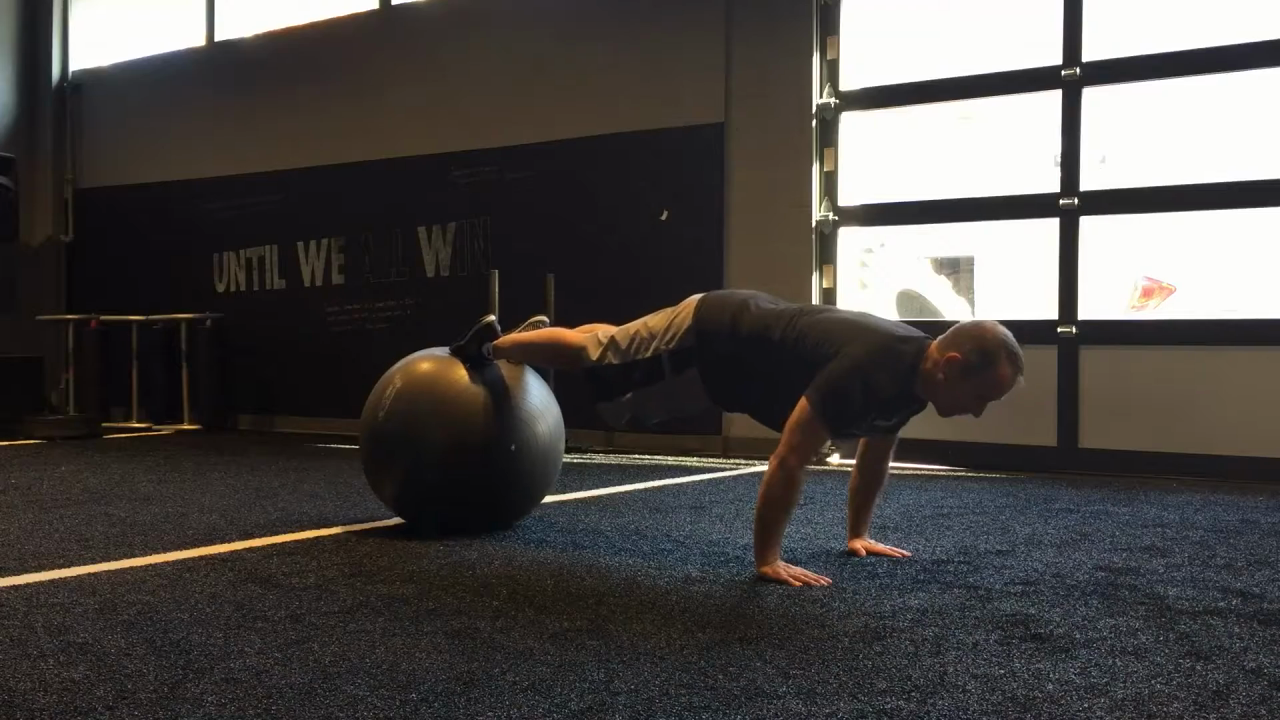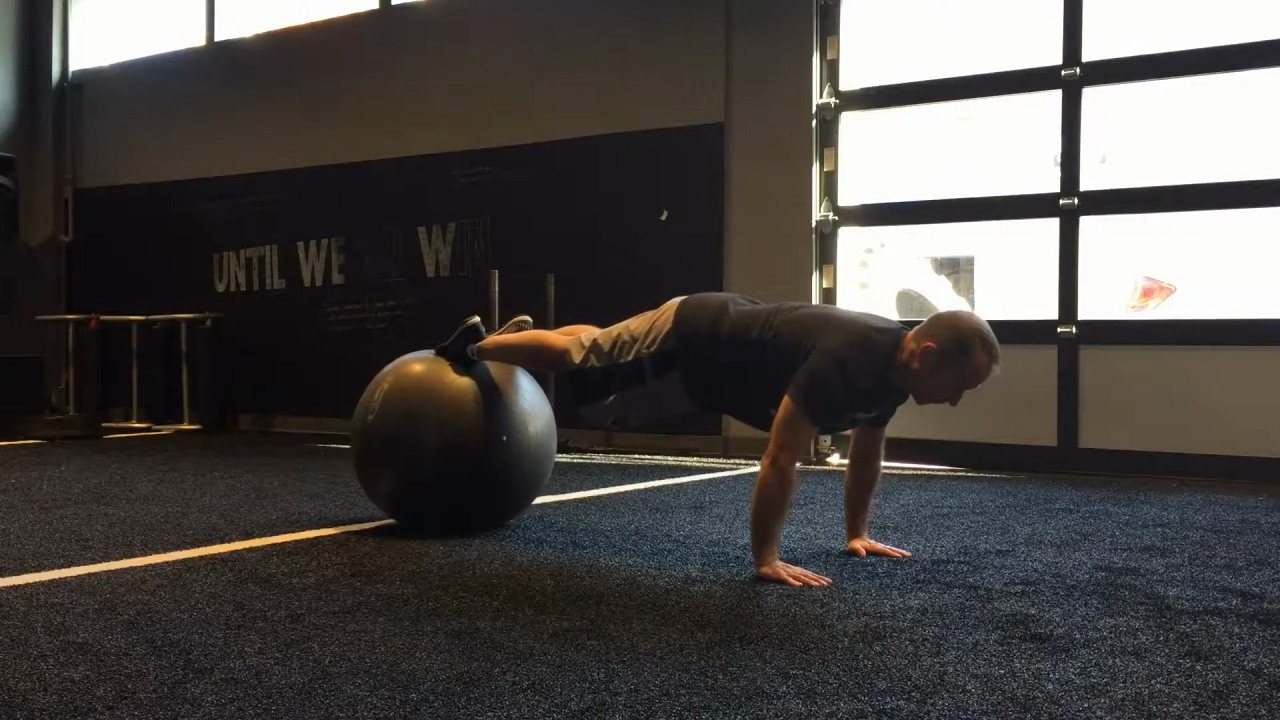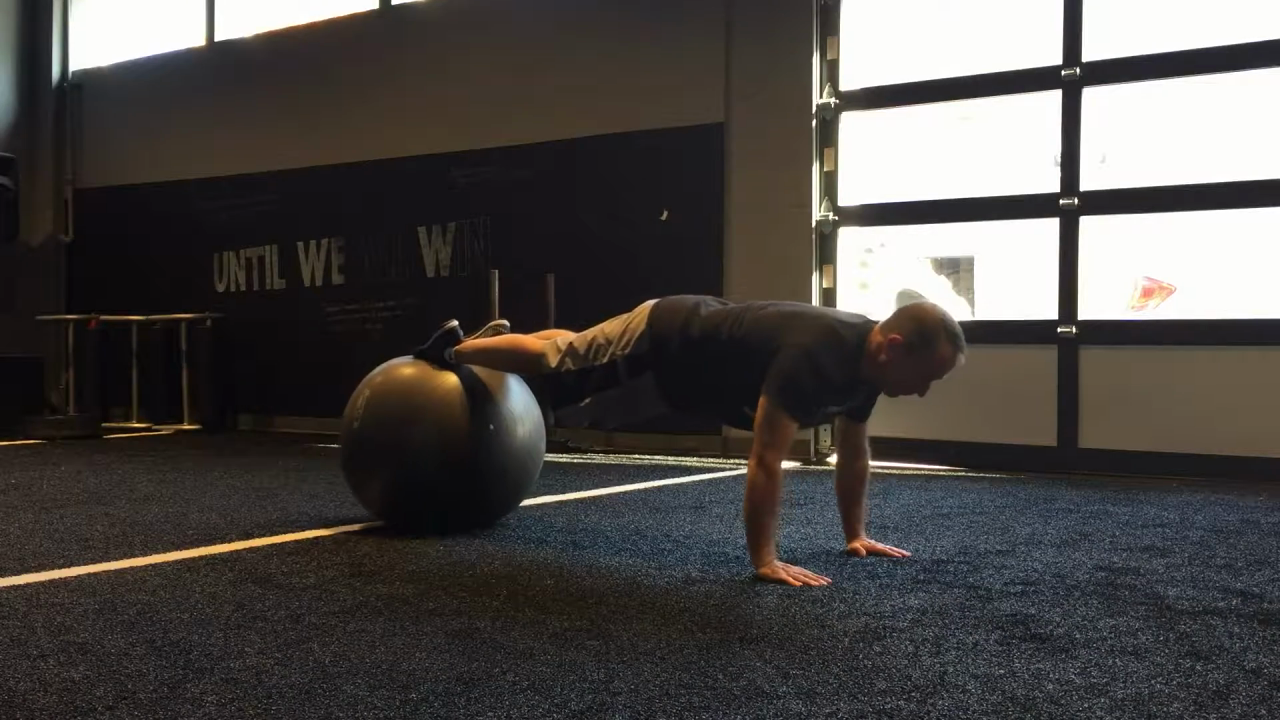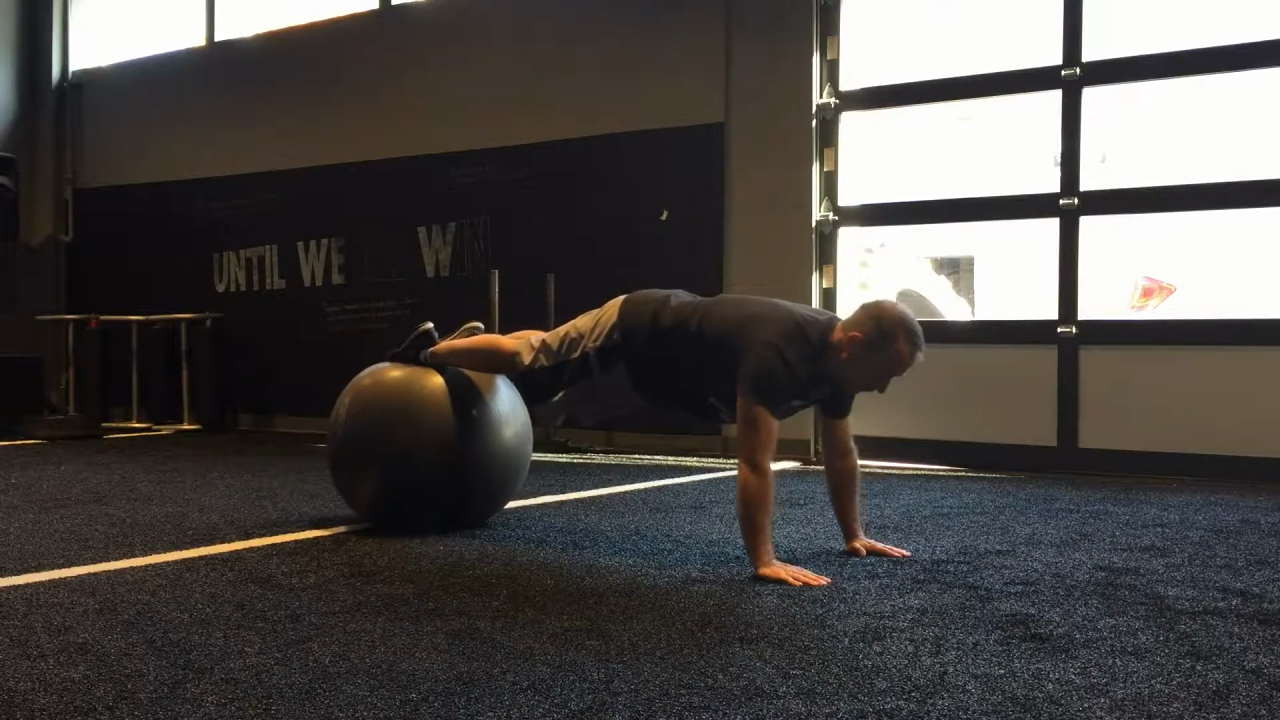
dt=0.5s
person 1, frame 1
left shoulder: (913, 374)
right shoulder: (869, 369)
left elbow: (875, 451)
right elbow: (788, 461)
left wrist: (858, 533)
right wrist: (767, 560)
left hip: (745, 325)
right hip: (706, 337)
left knee: (612, 343)
right knee: (590, 355)
left ankle: (540, 329)
right ankle: (492, 342)
person 1, frame 2
left shoulder: (895, 368)
right shoulder: (847, 360)
left elbow: (867, 450)
right elbow: (780, 459)
left wrist: (857, 532)
right wrist: (766, 559)
left hip: (722, 331)
right hip: (686, 340)
left knee: (595, 343)
right knee: (575, 360)
left ankle: (518, 331)
right ankle: (476, 343)
person 1, frame 3
left shoulder: (867, 362)
right shoulder: (815, 354)
left elbow: (852, 451)
right elbow: (765, 459)
left wrist: (855, 534)
right wrist: (764, 560)
left hip: (698, 331)
right hip: (659, 344)
left knee: (571, 347)
right knee: (551, 364)
left ankle: (495, 335)
right ankle: (454, 346)
person 1, frame 4
left shoulder: (835, 358)
right shoulder: (781, 350)
left elbow: (839, 453)
right elbow: (754, 461)
left wrist: (854, 535)
right wrist: (763, 560)
left hip: (670, 322)
right hip: (631, 337)
left knee: (546, 349)
right knee: (528, 364)
left ankle: (471, 336)
right ankle: (432, 348)
